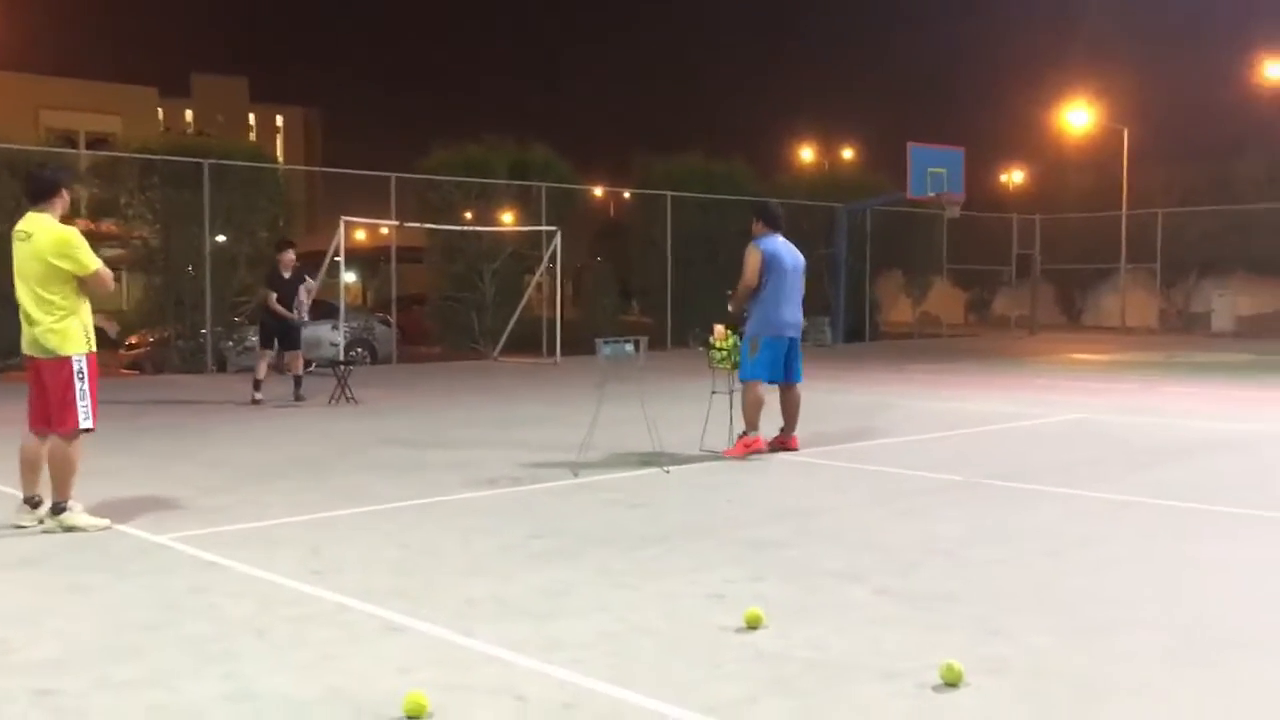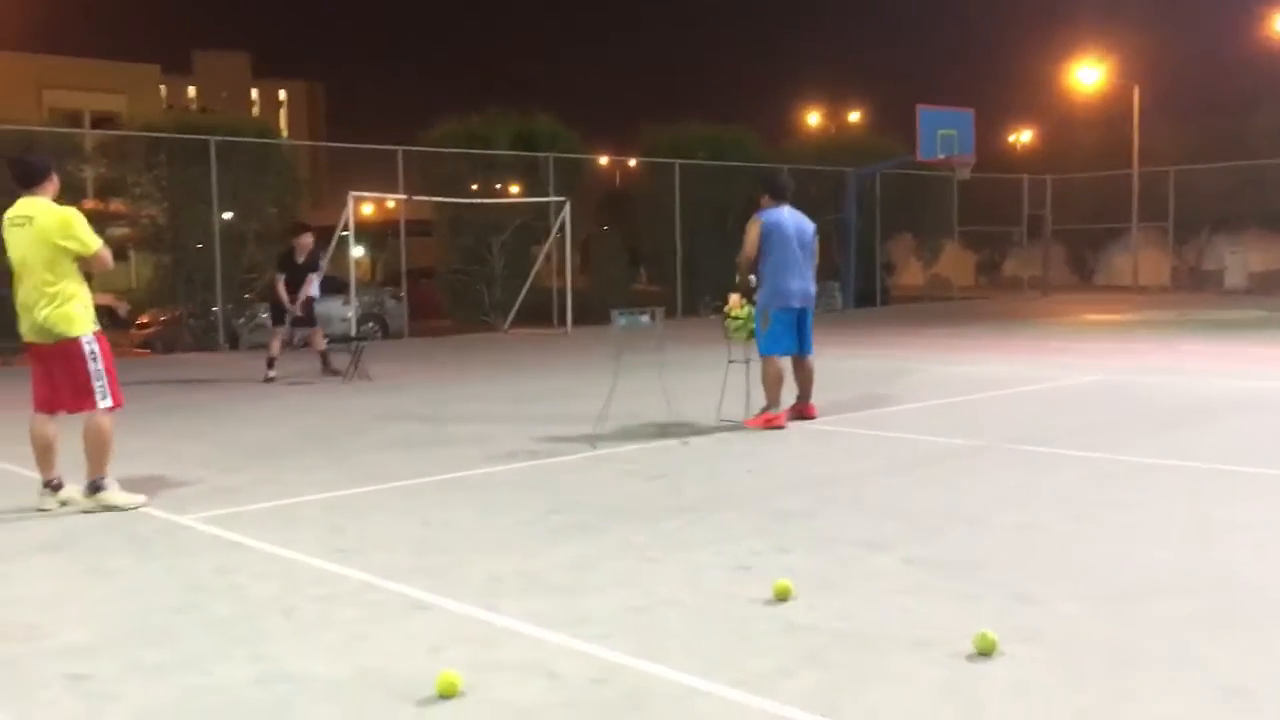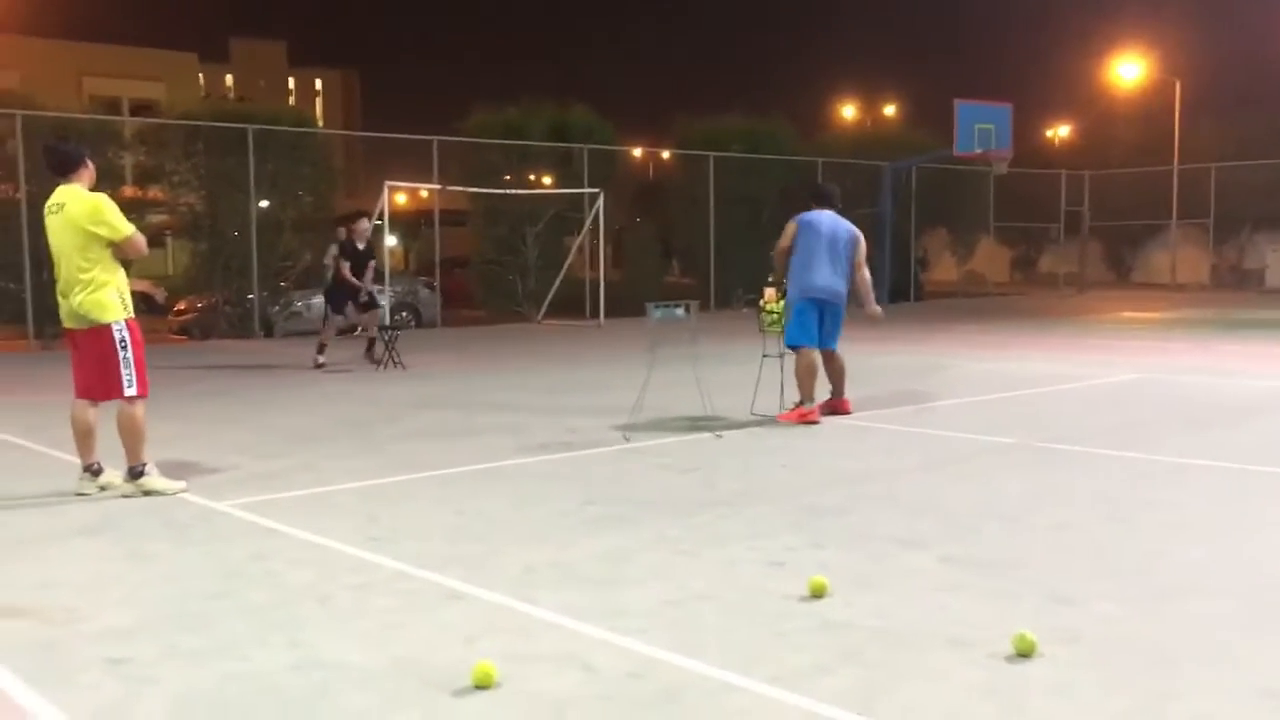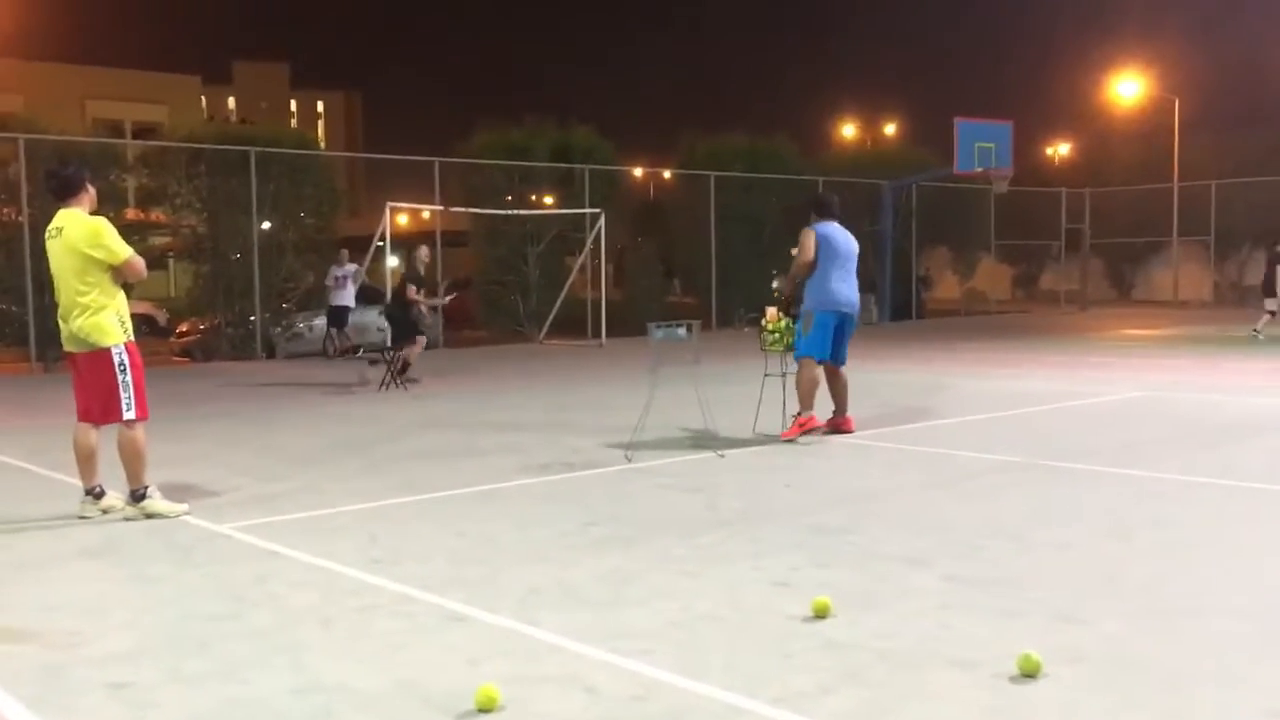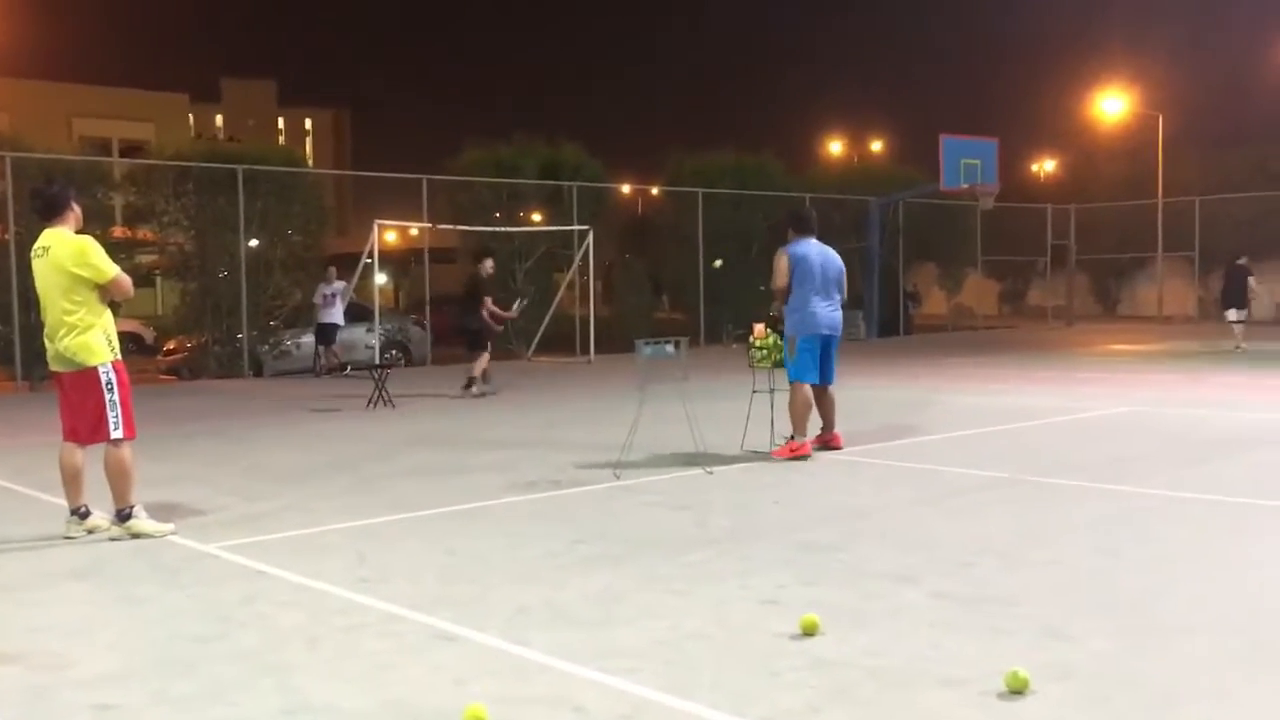
dt=0.4s
person 1, frame 1
left shoulder: (23, 231)
right shoulder: (63, 236)
right elbow: (105, 283)
left wrist: (76, 275)
right wrist: (90, 273)
left hip: (37, 341)
right hip: (68, 343)
left knee: (39, 428)
right knee: (69, 429)
left ankle: (31, 504)
right ankle: (62, 509)
person 1, frame 2
right shoulder: (63, 217)
right elbow: (104, 262)
left hip: (35, 326)
right hip: (72, 324)
left knee: (44, 410)
right knee: (101, 405)
left ankle: (51, 487)
right ankle: (99, 486)
person 1, frame 3
left shoulder: (53, 206)
right shoulder: (94, 202)
right elbow: (138, 247)
right wrist: (118, 241)
left hip: (75, 311)
right hip: (107, 310)
left knee: (86, 395)
right knee: (131, 393)
left ankle: (91, 472)
right ankle: (139, 472)
person 1, frame 4
left shoulder: (55, 230)
right shoulder: (93, 226)
right elbow: (137, 271)
left wrist: (112, 273)
right wrist: (119, 266)
left hip: (76, 333)
right hip: (106, 333)
left knee: (88, 418)
right knee: (131, 416)
left ankle: (92, 495)
right ankle: (140, 496)
person 1, frame 5
left shoulder: (40, 249)
right shoulder: (80, 245)
right elbow: (124, 289)
left wrist: (98, 289)
right wrist: (105, 283)
left hip: (63, 353)
right hip: (93, 352)
left knee: (73, 438)
right knee: (118, 436)
left ankle: (78, 515)
right ankle: (127, 515)
person 2, frame 1
left shoulder: (758, 247)
right shoulder: (796, 253)
left elbow: (749, 282)
left wrist: (735, 304)
left hip: (765, 324)
right hip: (793, 323)
left knee: (753, 379)
right knee: (789, 382)
left ankle: (751, 437)
right ankle: (788, 437)
person 2, frame 2
left shoulder: (761, 220)
right shoulder: (807, 222)
left elbow: (748, 255)
right elbow: (814, 261)
left wrist: (743, 274)
left hip: (775, 295)
right hip: (805, 293)
left knee: (771, 353)
right knee: (801, 353)
left ankle: (773, 412)
right ankle: (805, 404)
person 2, frame 3
left shoulder: (801, 220)
right shoulder: (852, 231)
left elbow: (781, 248)
right elbow: (860, 270)
left wrist: (782, 275)
right wrist: (869, 303)
left hip: (804, 290)
right hip: (835, 293)
left knee: (805, 347)
right knee: (828, 348)
left ankle: (807, 407)
right ankle: (839, 399)
person 2, frame 4
left shoulder: (812, 231)
right shoulder: (850, 239)
left elbow: (806, 259)
left wrist: (790, 281)
left hip: (821, 302)
right hip: (849, 304)
left knee: (809, 358)
right knee: (834, 363)
left ankle: (806, 416)
right ankle: (841, 418)
person 2, frame 5
left shoulder: (787, 252)
right shoulder: (834, 255)
left elbow: (779, 285)
right elbow: (842, 294)
left wrist: (781, 302)
left hip: (804, 324)
right hip: (832, 323)
left knee: (800, 382)
right knee: (821, 383)
left ankle: (799, 442)
right ankle: (829, 434)
